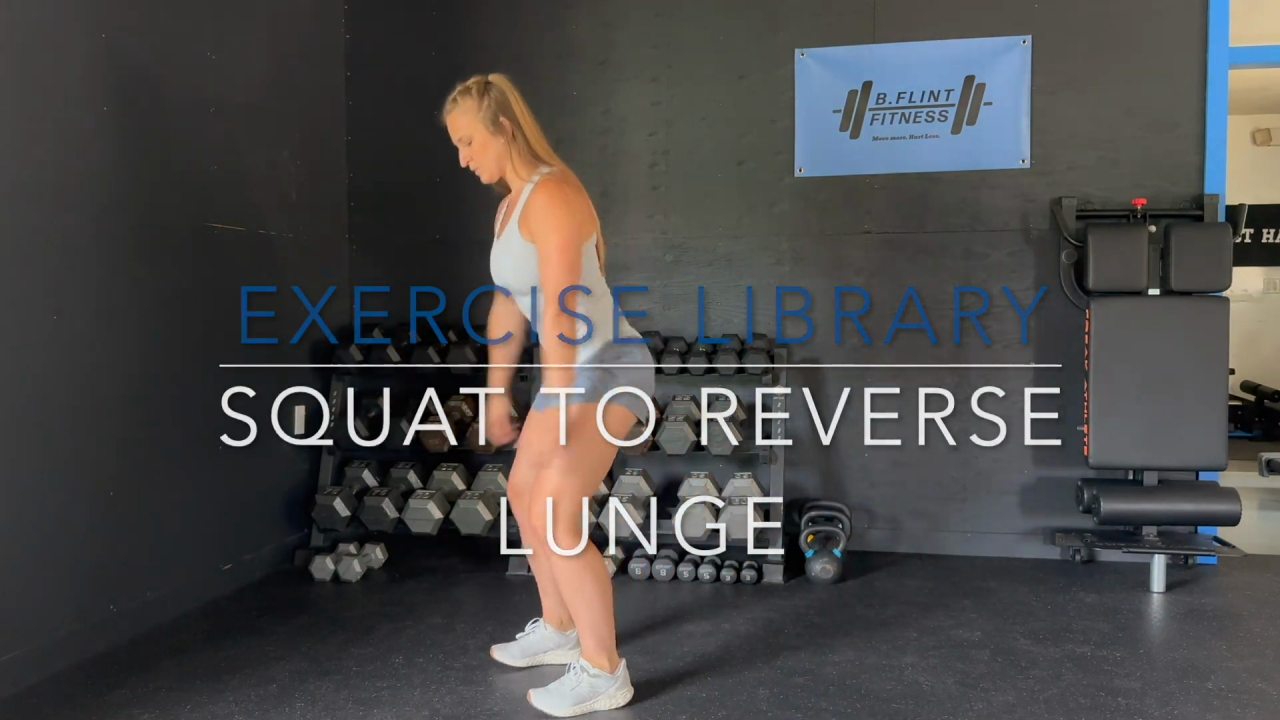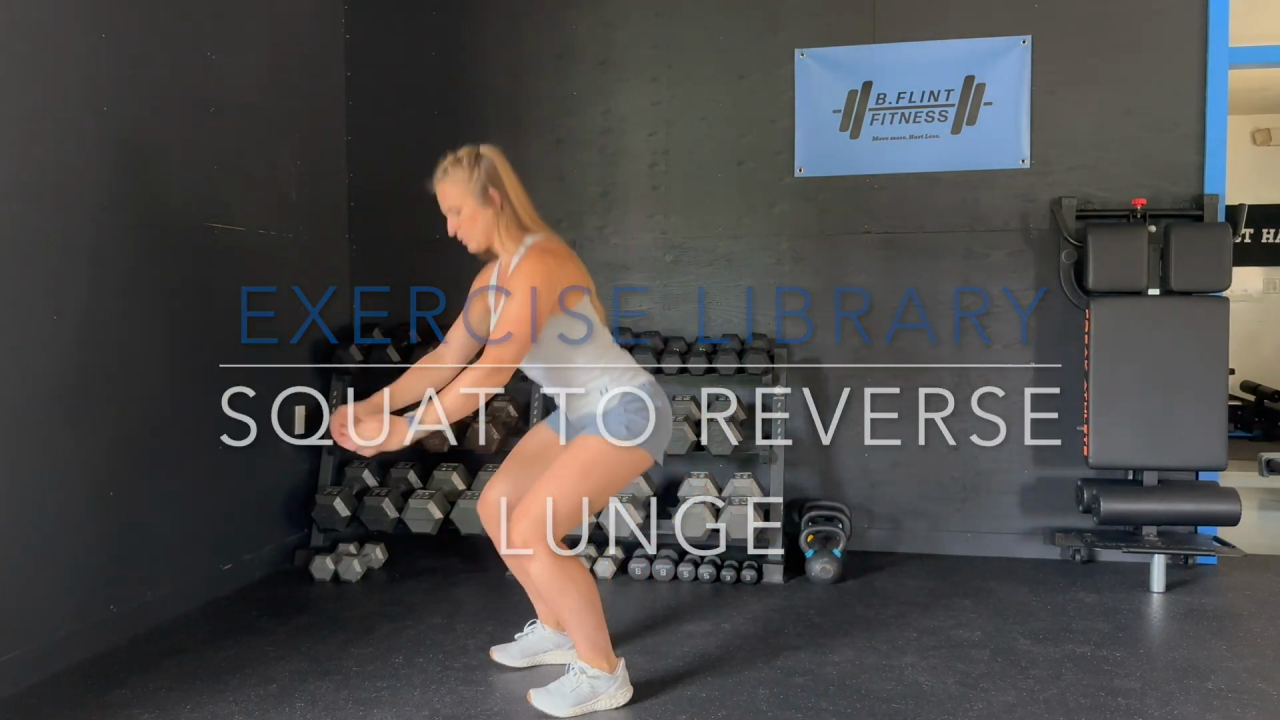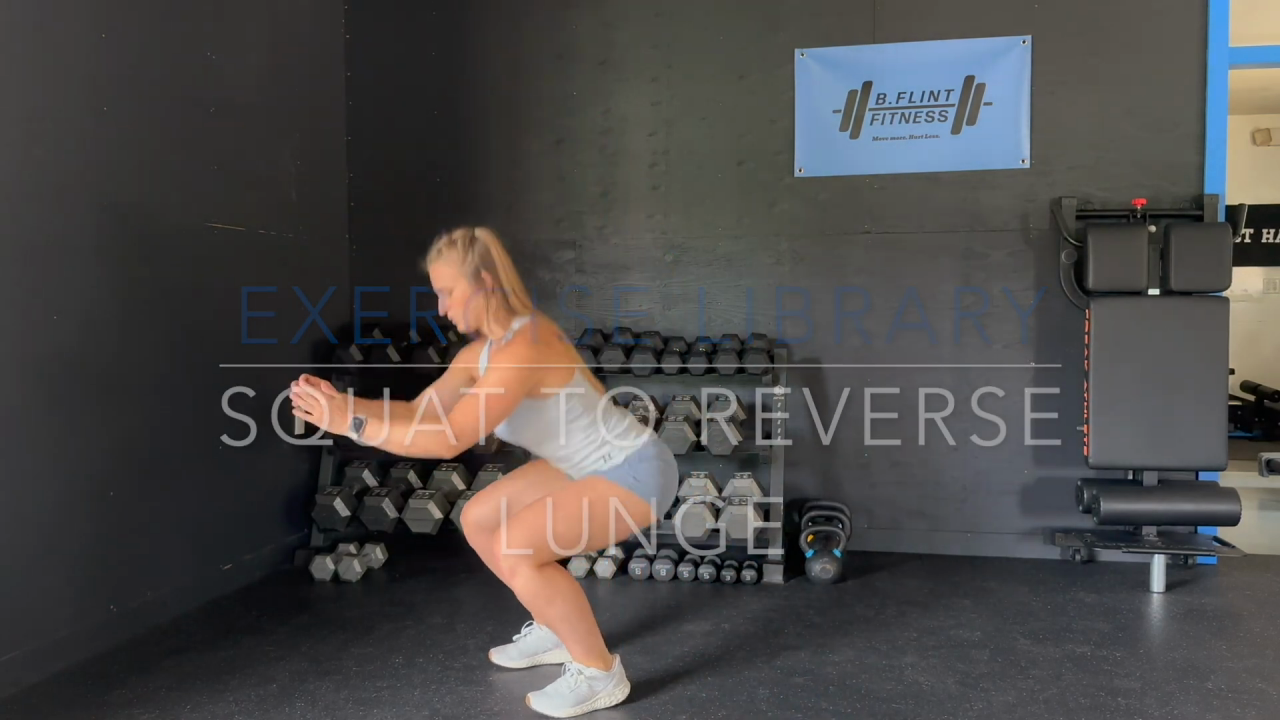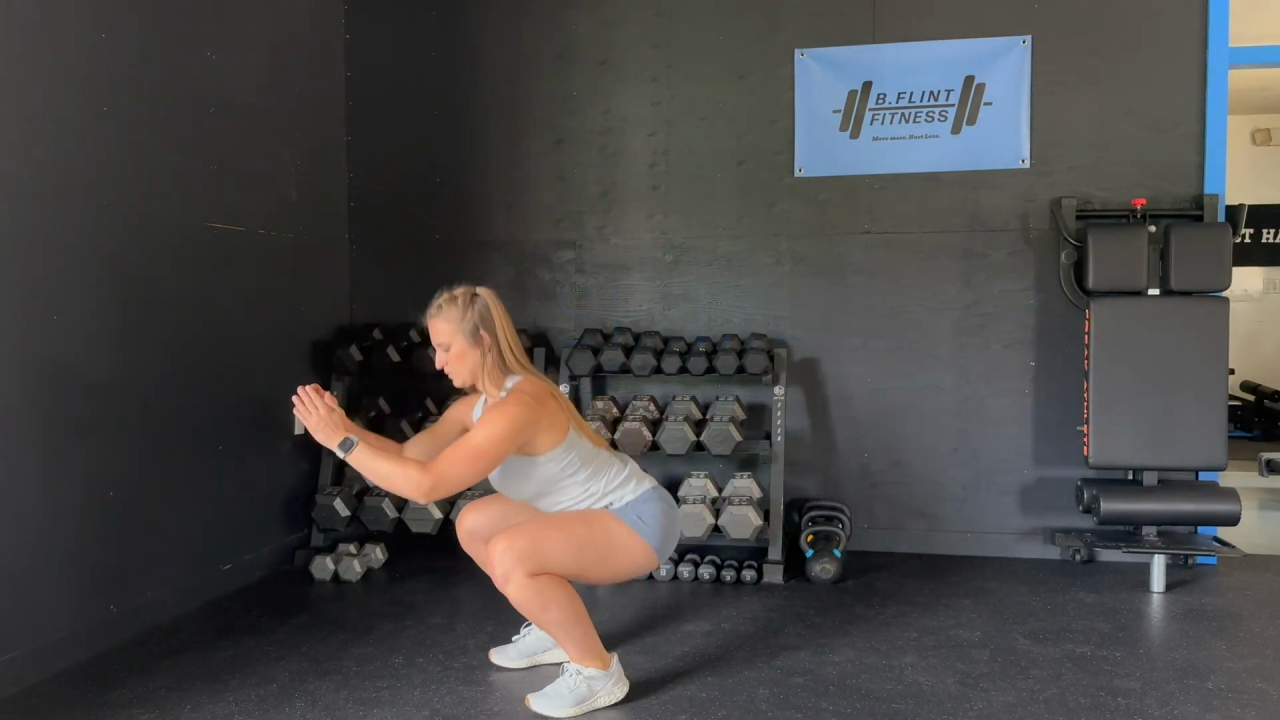
dt=0.2s
person 1, frame 1
left shoulder: (551, 193)
right shoulder: (510, 206)
left elbow: (562, 309)
right elbow: (507, 307)
left wrist: (563, 410)
right wrist: (498, 392)
left hip: (606, 369)
right hip: (573, 371)
left knee: (555, 517)
right knee: (524, 497)
right ankle: (557, 629)
person 1, frame 2
left shoulder: (538, 266)
right shoulder: (493, 277)
left elbow: (493, 372)
right elbow: (446, 360)
left wrist: (407, 428)
right wrist: (376, 407)
left hip: (629, 413)
right hip: (587, 409)
left knee: (531, 535)
right knee: (496, 508)
left ankle: (604, 673)
right ankle: (557, 629)
person 1, frame 3
left shoulder: (524, 349)
right shoulder: (480, 353)
left elbow: (452, 438)
right elbow: (419, 415)
left wrist: (353, 424)
right wrist: (344, 405)
left hip: (635, 473)
right hip: (593, 467)
left knee: (517, 548)
right knee: (479, 520)
left ankle: (598, 671)
right ankle: (557, 628)
person 1, frame 4
left shoulder: (516, 408)
right shoulder: (478, 403)
left elbow: (429, 484)
right elbow: (410, 458)
left wrist: (343, 441)
right wrist: (345, 427)
left hip: (638, 521)
right hip: (603, 508)
left knee: (508, 556)
right knee: (473, 525)
left ankle: (597, 672)
right ankle: (557, 631)
